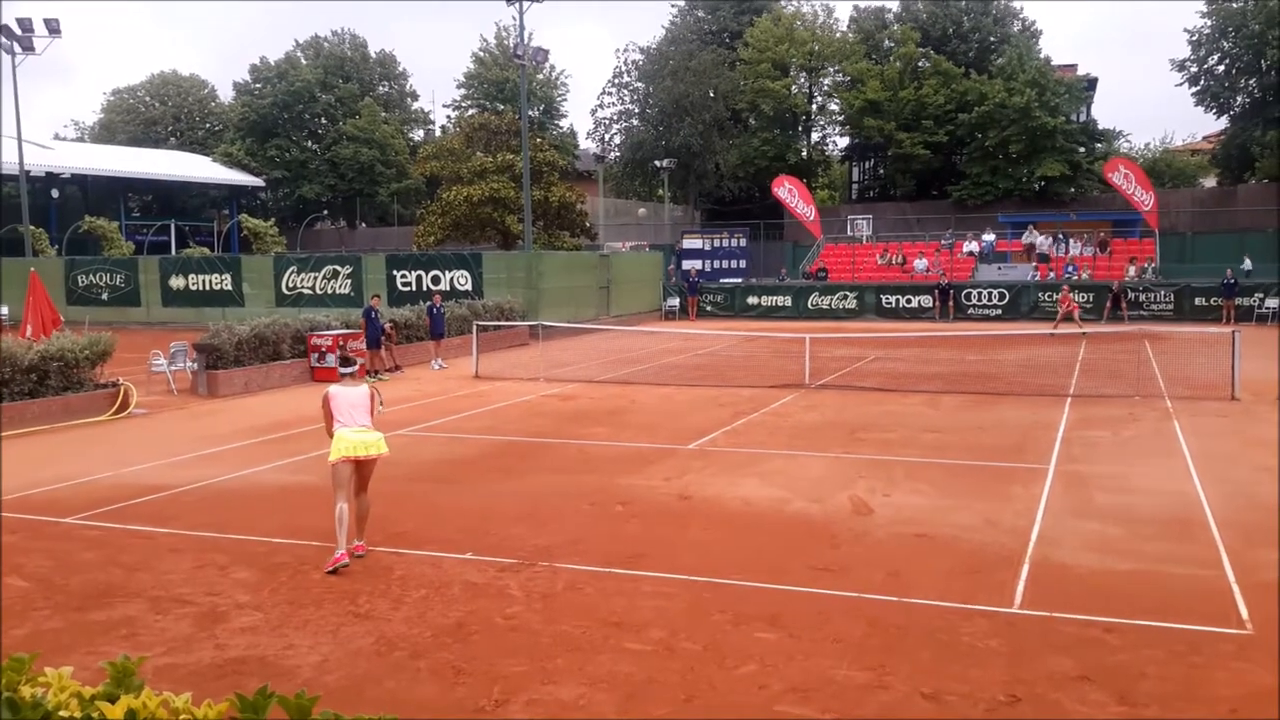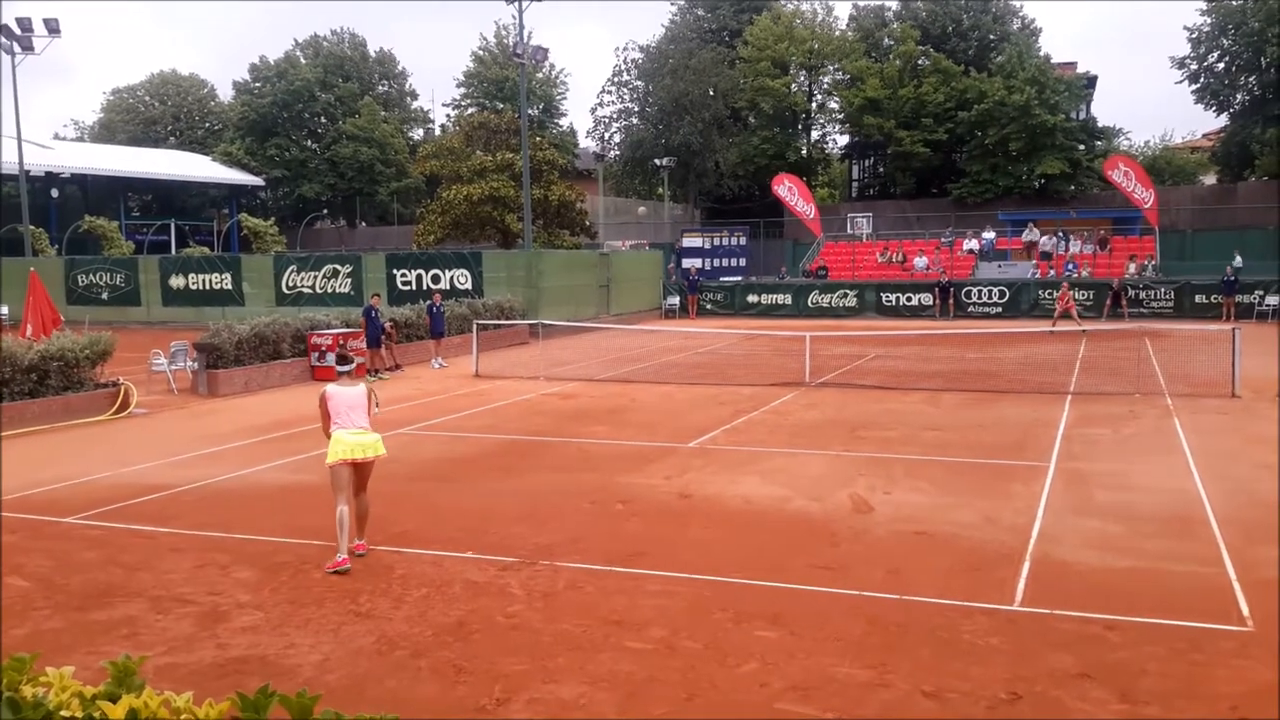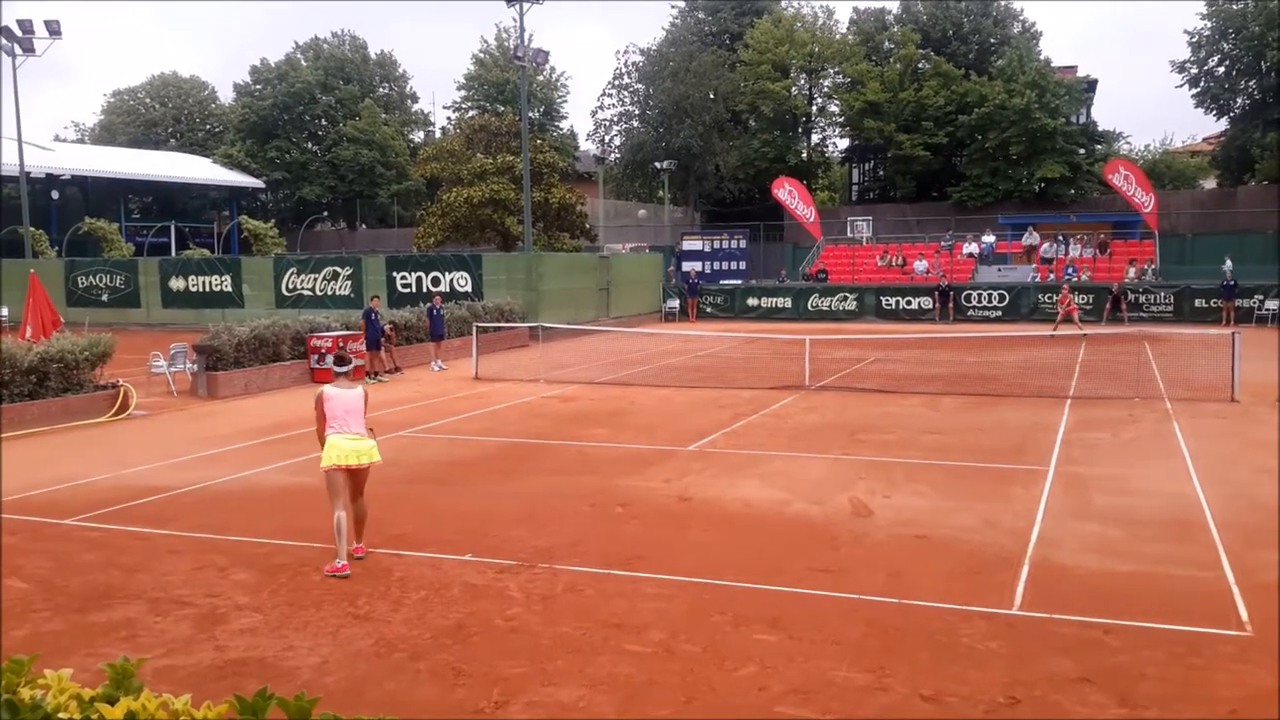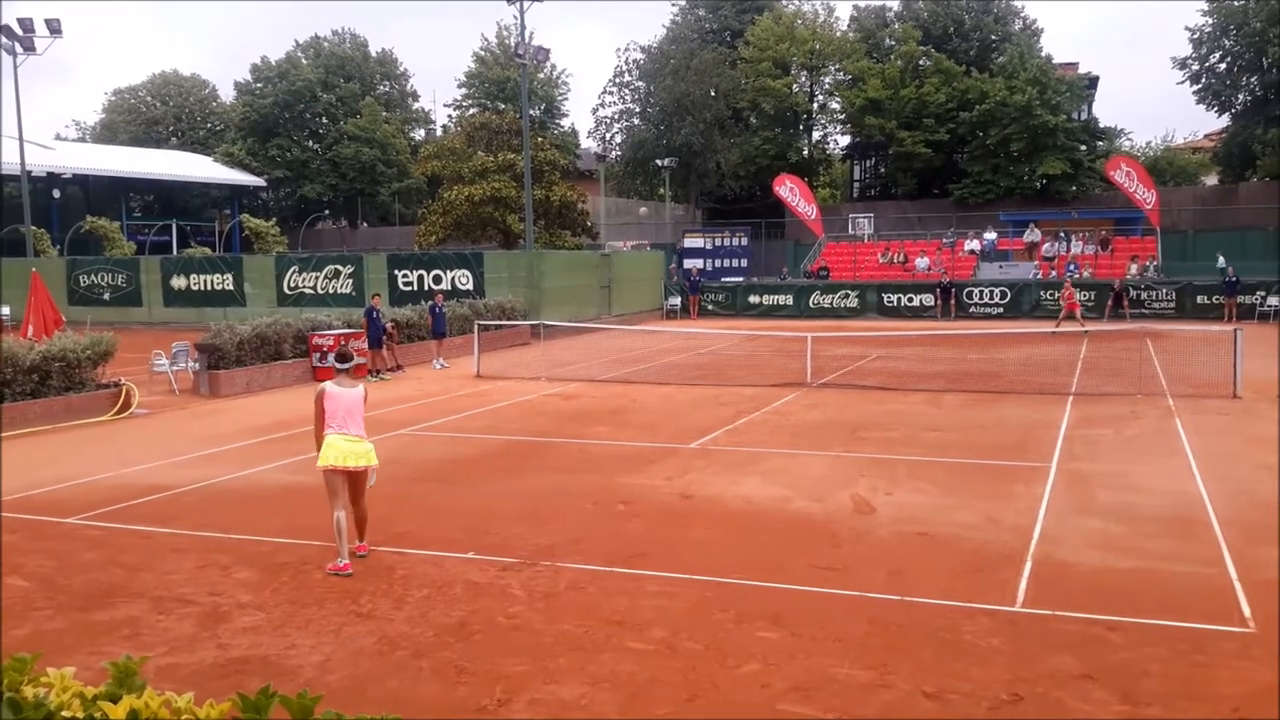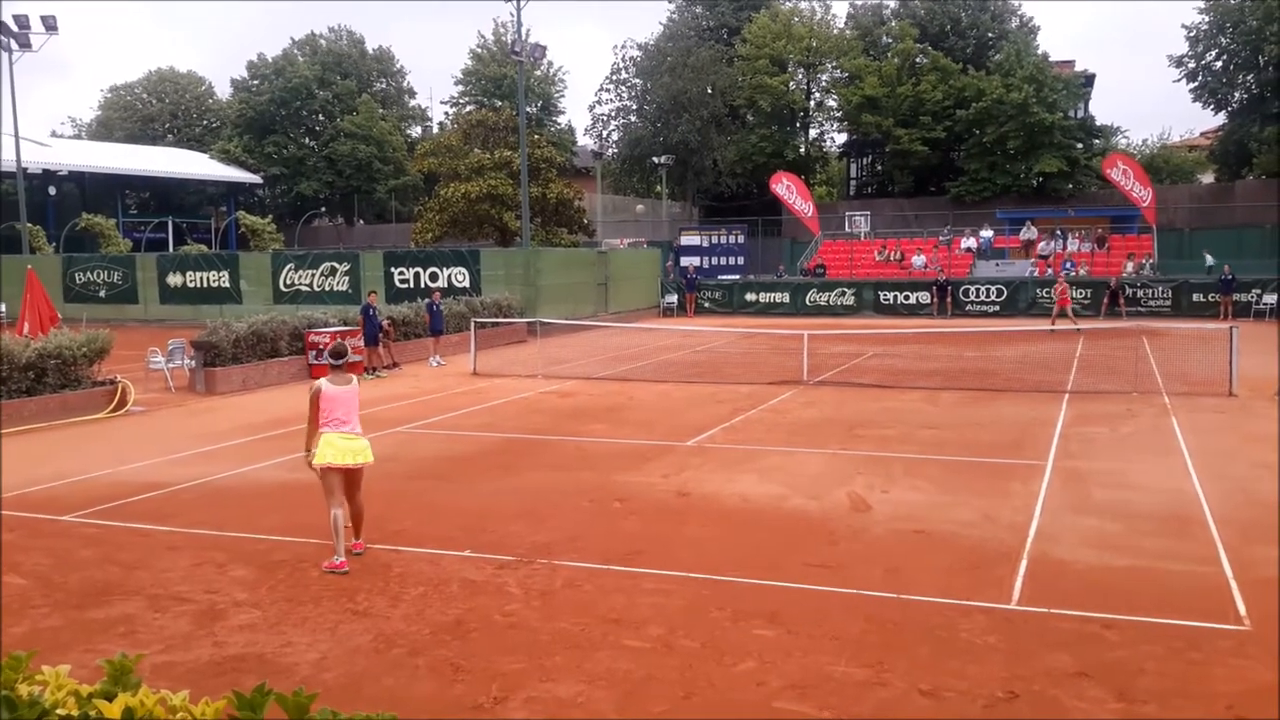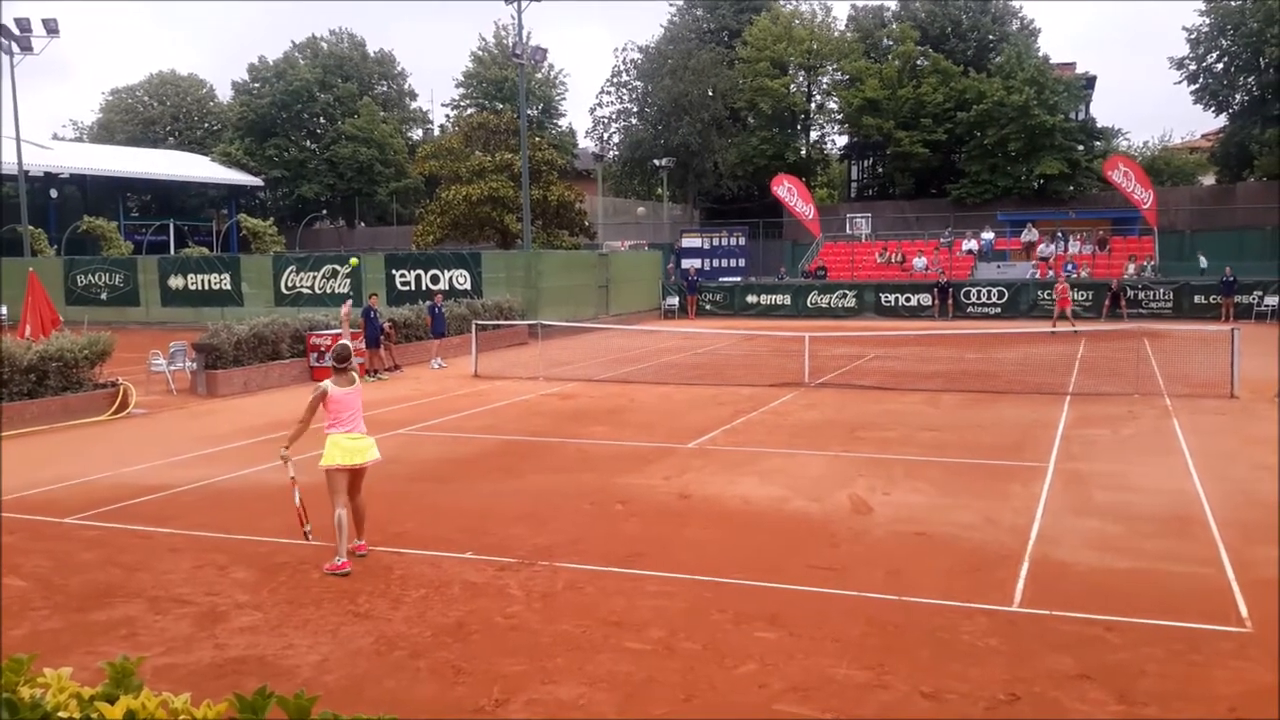
dt=0.2s
person 1, frame 1
left shoulder: (329, 392)
right shoulder: (367, 390)
left elbow: (329, 428)
left hip: (344, 440)
right hip: (369, 438)
left knee: (341, 499)
right knee: (361, 493)
left ankle: (341, 552)
right ankle: (359, 543)
person 1, frame 2
left shoulder: (326, 391)
right shoulder: (365, 389)
left elbow: (326, 428)
left hip: (342, 442)
right hip: (367, 440)
left knee: (342, 501)
right knee: (361, 493)
left ankle: (342, 556)
right ankle: (360, 542)
person 1, frame 3
left shoulder: (323, 392)
right shoulder: (362, 391)
left elbow: (320, 429)
left wrist: (327, 449)
left hip: (337, 446)
right hip: (362, 445)
left knee: (339, 506)
right knee: (357, 498)
left ankle: (341, 562)
right ankle: (359, 545)
person 1, frame 4
left shoulder: (323, 389)
right shoulder: (361, 389)
left elbow: (319, 426)
left wrist: (320, 451)
left hip: (335, 447)
right hip: (360, 447)
left knee: (338, 506)
right knee: (358, 501)
left ankle: (343, 561)
right ankle: (361, 544)
person 1, frame 5
left shoulder: (319, 387)
right shoulder: (354, 381)
left elbow: (313, 423)
left wrist: (308, 451)
left hip: (332, 446)
right hip: (356, 444)
left knee: (335, 503)
right knee: (354, 497)
left ankle: (340, 559)
right ankle: (358, 542)
person 1, frame 6
left shoulder: (324, 389)
right shoulder: (355, 379)
left elbow: (304, 421)
right elbow: (348, 344)
left wrist: (287, 446)
right wrist: (345, 318)
left hip: (338, 446)
right hip: (360, 443)
left knee: (339, 503)
right knee: (355, 496)
left ankle: (341, 559)
right ankle: (361, 543)
